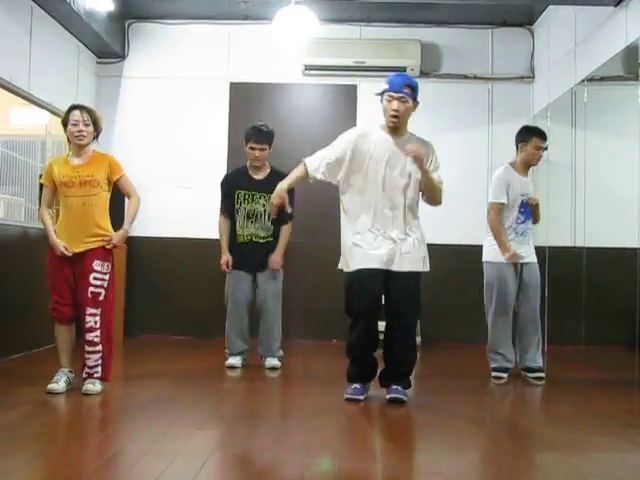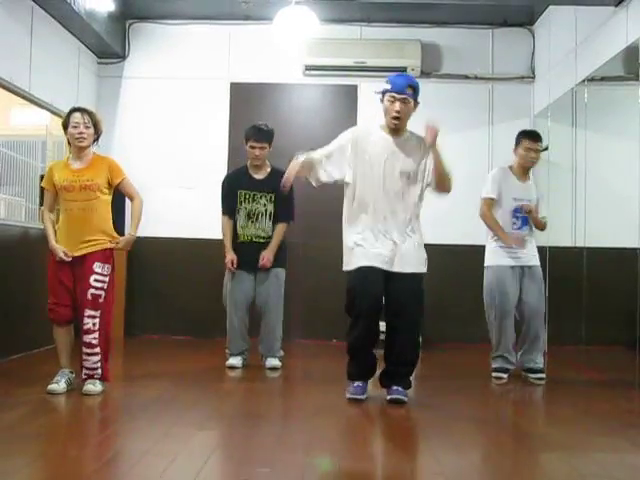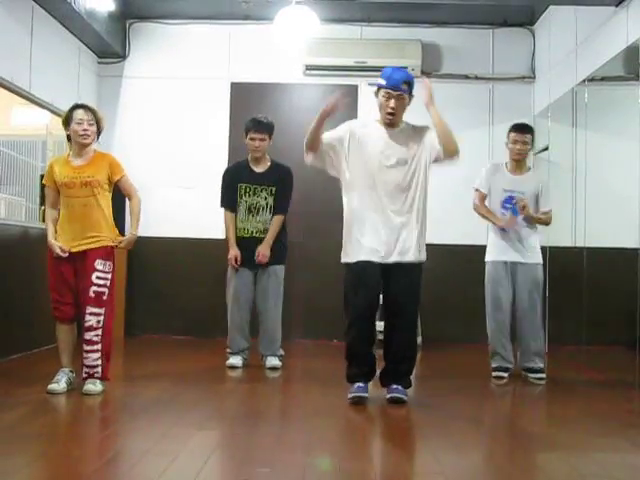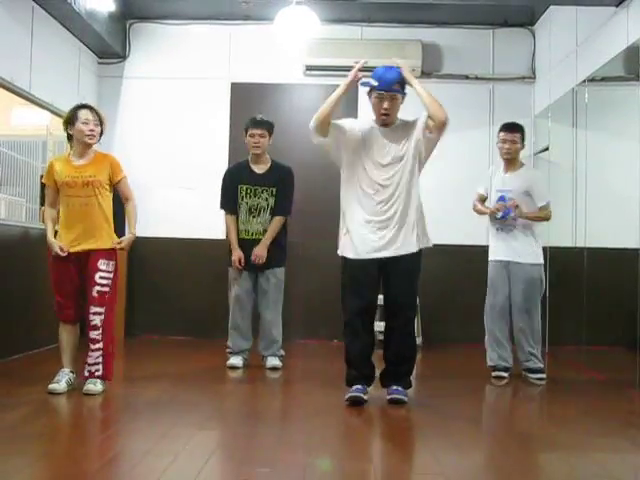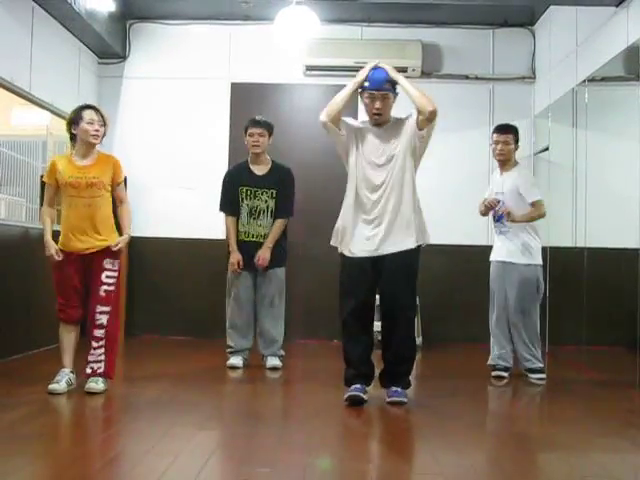
dt=0.1s
person 1, frame 1
left shoulder: (423, 148)
right shoulder: (358, 138)
left elbow: (435, 199)
right elbow: (315, 164)
left wrist: (422, 168)
right wrist: (283, 186)
left hip: (406, 249)
right hip: (363, 247)
left knee: (404, 317)
right knee: (363, 314)
left ankle: (396, 380)
right ankle: (359, 378)
person 1, frame 2
left shoulder: (421, 145)
right shoulder: (357, 138)
left elbow: (444, 188)
right elbow: (319, 162)
left wrist: (434, 148)
right wrist: (299, 164)
left hip: (406, 250)
right hip: (363, 248)
left knee: (406, 319)
right knee: (364, 315)
left ankle: (398, 380)
right ankle: (359, 376)
person 1, frame 3
left shoulder: (422, 136)
right shoulder: (354, 131)
left elbow: (452, 152)
right elbow: (313, 149)
left wrist: (431, 105)
right wrist: (322, 117)
left hip: (407, 245)
right hip: (362, 244)
left knee: (403, 315)
right knee: (360, 312)
left ankle: (397, 379)
right ankle: (359, 378)
person 1, frame 4
left shoulder: (416, 133)
right shoulder: (351, 133)
left elbow: (441, 119)
right elbow: (318, 126)
left wrist: (412, 81)
right wrist: (347, 84)
left hip: (404, 242)
right hip: (359, 242)
left knee: (401, 313)
right knee: (357, 313)
left ankle: (397, 380)
right ankle: (358, 380)
person 1, frame 5
left shoulder: (409, 130)
right shoulder: (352, 132)
left elbow: (430, 111)
right elbow: (326, 118)
left wrist: (399, 78)
right wrist: (356, 81)
left hip: (401, 240)
right hip: (357, 240)
left knee: (399, 313)
right knee: (354, 313)
left ankle: (396, 381)
right ankle: (357, 380)
person 2, frame 1
left shoulder: (107, 162)
right shoulder: (55, 166)
left elbow: (133, 197)
right elbow: (45, 207)
left wrist: (124, 230)
right wrist: (52, 237)
left hip: (98, 247)
right hip: (63, 248)
left knee: (95, 311)
right knee: (62, 311)
left ankle: (95, 374)
right ankle: (65, 371)
person 2, frame 2
left shoulder: (107, 165)
right shoulder: (55, 170)
left elbow: (135, 198)
right elbow: (48, 211)
left wrist: (132, 233)
right wrist: (52, 241)
left hip: (98, 249)
right hip: (64, 251)
left knee: (93, 313)
right knee: (60, 313)
left ankle: (95, 375)
right ankle: (65, 372)
person 2, frame 3
left shoulder: (107, 162)
right shoulder: (56, 166)
left elbow: (133, 196)
right elbow: (51, 208)
left wrist: (133, 232)
right wrist: (50, 238)
left hip: (99, 246)
right hip: (64, 248)
left knee: (95, 311)
right knee: (63, 311)
left ankle: (95, 374)
right ankle: (66, 371)
person 2, frame 4
left shoulder: (109, 163)
right shoulder: (56, 165)
left elbow: (128, 199)
right elbow: (50, 206)
left wrist: (131, 232)
right wrist: (51, 237)
left hip: (101, 248)
right hip: (66, 249)
left knee: (98, 311)
right knee: (67, 311)
left ankle: (97, 374)
right ankle: (66, 371)
person 2, frame 5
left shoulder: (111, 163)
right shoulder: (58, 164)
left elbow: (122, 202)
right elbow: (48, 205)
left wrist: (126, 233)
right wrist: (47, 238)
left hip: (104, 248)
right hip: (68, 249)
left knee: (102, 310)
right knee: (69, 311)
left ankle: (98, 373)
right ankle: (67, 372)
person 3, frame 1
left shoulder: (529, 180)
right shoulder: (503, 175)
right elbow: (493, 215)
left wrist: (536, 207)
right wrist: (505, 250)
left hip: (527, 257)
right hip: (499, 257)
left knee: (530, 312)
right knee: (501, 311)
left ankle: (531, 362)
right ankle: (501, 362)
person 3, frame 2
left shoulder: (534, 186)
right shoulder: (499, 175)
left elbow: (542, 225)
right elbow: (485, 210)
left wrist: (535, 218)
right wrist: (506, 236)
left hip: (529, 260)
right hip: (499, 260)
left knee: (535, 312)
right knee: (502, 313)
left ankle: (531, 362)
right ankle: (502, 363)
person 3, frame 3
left shoulder: (537, 180)
right shoulder: (493, 170)
left elbow: (547, 218)
right elbow: (477, 203)
left wrist: (530, 214)
right wrist: (497, 220)
left hip: (529, 257)
right hip: (498, 255)
left knee: (529, 310)
right knee: (498, 309)
left ankle: (532, 362)
right ankle: (501, 362)
person 3, frame 4
left shoulder: (531, 176)
right shoulder: (493, 172)
left elbow: (546, 213)
right elbow: (477, 202)
left wrist: (524, 214)
right wrist: (486, 210)
left hip: (527, 256)
right hip: (498, 254)
left knee: (525, 310)
right knee: (496, 309)
left ankle: (532, 363)
right ankle: (501, 362)
person 3, frame 5
left shoulder: (523, 175)
right shoulder: (495, 175)
left elbow: (540, 210)
right elbow: (485, 208)
left wrist: (516, 217)
right wrist: (487, 207)
left hip: (524, 256)
right hip: (500, 254)
left knee: (522, 310)
right knee: (499, 310)
left ankle: (532, 363)
right ankle: (501, 361)
person 4, frame 1
left shoulder: (282, 180)
right shoulder: (232, 179)
left elbow: (286, 222)
right elbow: (225, 218)
left wrist: (279, 252)
right wrist: (225, 251)
left hip: (269, 255)
right hip: (239, 256)
left knee: (271, 306)
right knee: (236, 305)
left ankle: (270, 353)
right ankle: (236, 351)
person 4, frame 2
left shoulder: (282, 179)
right shoulder: (233, 178)
left elbow: (284, 221)
right elbow: (227, 218)
left wrist: (271, 251)
right wrist: (229, 251)
left hip: (272, 256)
right hip: (240, 255)
left knee: (272, 306)
right knee: (236, 305)
left ankle: (271, 353)
right ankle: (237, 352)
person 4, frame 3
left shoulder: (283, 173)
right shoulder: (233, 172)
left elbow: (280, 214)
right elbow: (229, 212)
left wrist: (266, 245)
right wrist: (232, 246)
left hip: (272, 252)
right hip: (241, 250)
left knee: (271, 304)
right knee: (238, 302)
left ankle: (271, 352)
right ankle: (237, 351)
person 4, frame 4
left shoulder: (283, 173)
right shoulder: (234, 173)
left elbow: (281, 215)
right elbow: (230, 214)
left wrist: (264, 245)
right wrist: (234, 248)
left hip: (272, 252)
right hip: (242, 250)
left knee: (270, 304)
right knee: (239, 303)
left ankle: (272, 352)
right ankle: (238, 351)
person 4, frame 5
left shoulder: (284, 174)
right shoulder: (234, 174)
left elbow: (283, 217)
right elbow: (229, 216)
left wrist: (267, 248)
right wrist: (233, 250)
left hip: (272, 252)
right hip: (241, 251)
left knee: (271, 304)
right knee: (239, 302)
left ankle: (272, 352)
right ankle: (238, 350)
